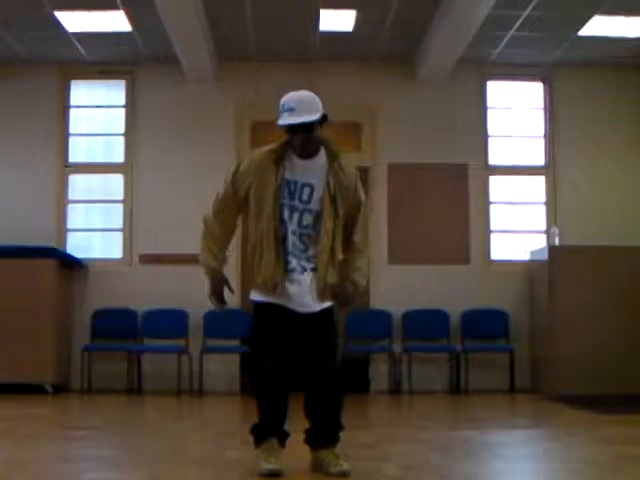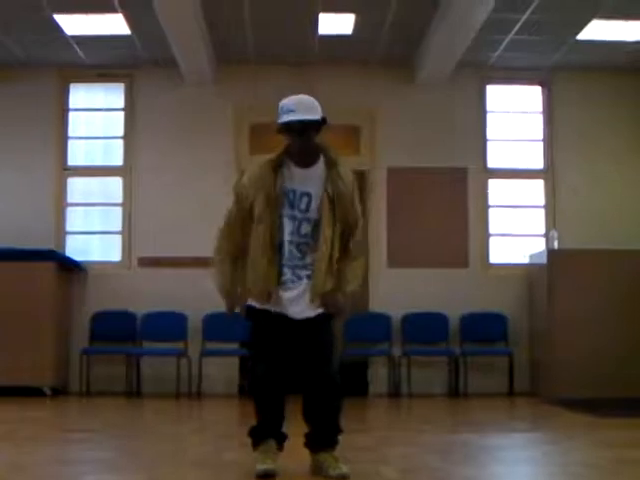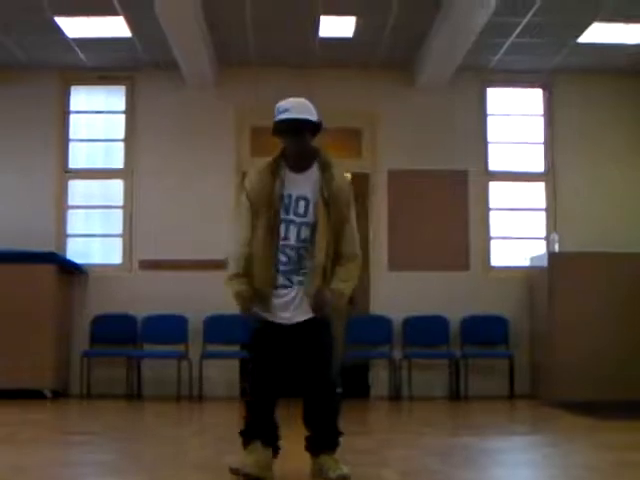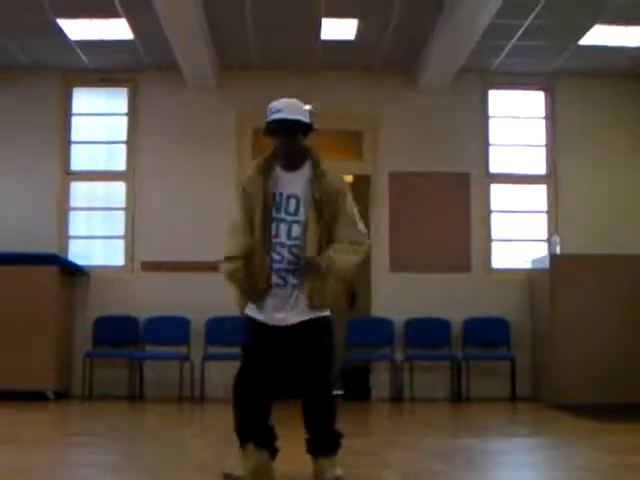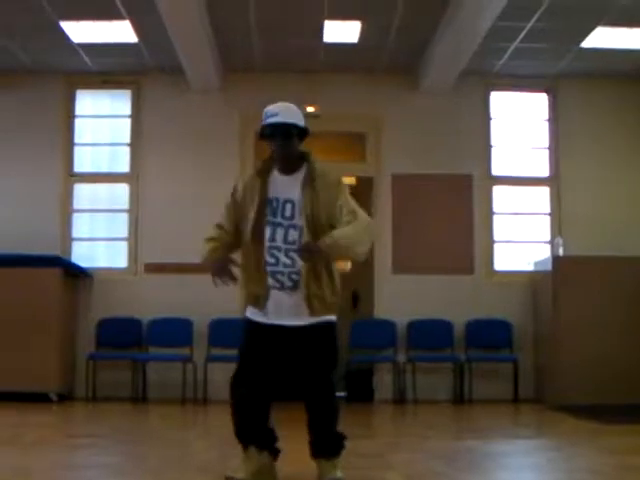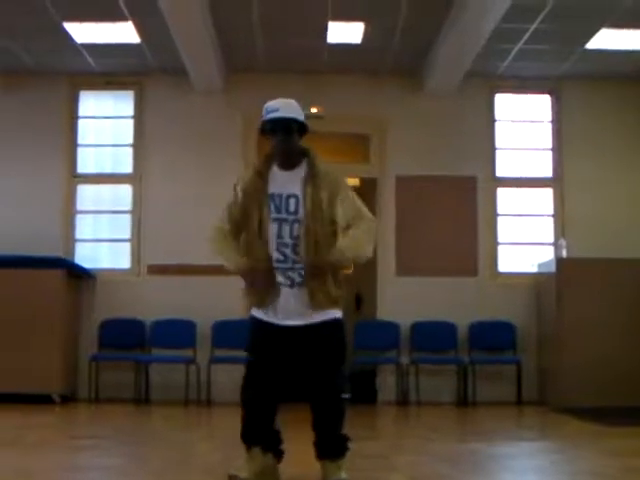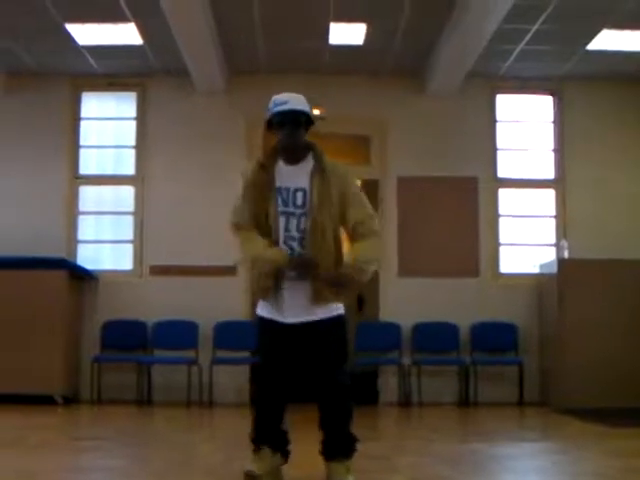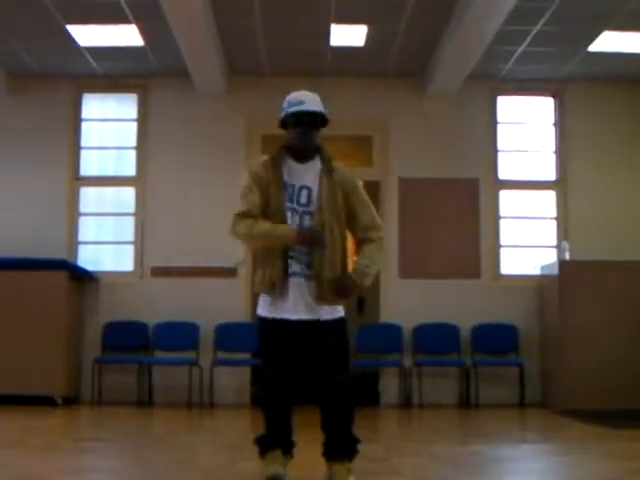
dt=0.1s
person 1, frame 1
left shoulder: (342, 173)
right shoulder: (259, 166)
left elbow: (356, 232)
right elbow: (222, 214)
left wrist: (354, 279)
right wrist: (214, 269)
left hip: (319, 297)
right hip: (271, 294)
left knee: (325, 377)
right knee: (270, 375)
left ankle: (324, 448)
right ankle: (270, 447)
person 1, frame 2
left shoulder: (341, 180)
right shoulder: (260, 176)
left elbow: (353, 243)
right elbow: (232, 232)
left wrist: (345, 289)
right wrist: (229, 284)
left hip: (316, 302)
right hip: (268, 300)
left knee: (323, 381)
right knee: (266, 379)
right ankle: (268, 449)
person 1, frame 3
left shoulder: (336, 184)
right shoulder: (259, 180)
left elbow: (348, 249)
right elbow: (245, 239)
left wrist: (336, 293)
right wrist: (241, 287)
left hip: (313, 308)
right hip: (267, 307)
left knee: (322, 386)
right knee: (260, 384)
person 1, frame 4
left shoulder: (329, 183)
right shoulder: (254, 180)
left elbow: (355, 238)
right elbow: (240, 233)
left wrist: (326, 263)
right wrist: (235, 269)
left hip: (311, 309)
right hip: (263, 309)
left knee: (318, 388)
right knee: (250, 386)
person 1, frame 5
left shoulder: (326, 184)
right shoulder: (251, 186)
left elbow: (360, 228)
right elbow: (225, 229)
left wrist: (327, 245)
right wrist: (216, 257)
left hip: (314, 313)
right hip: (263, 313)
left knee: (319, 393)
right knee: (247, 389)
person 1, frame 6
left shoulder: (327, 181)
right shoulder: (251, 184)
left elbow: (362, 227)
right elbow: (226, 232)
left wrist: (336, 258)
right wrist: (241, 264)
left hip: (320, 311)
right hip: (269, 311)
left knee: (327, 392)
right knee: (257, 390)
person 1, frame 7
left shoulder: (334, 176)
right shoulder: (258, 177)
left elbow: (367, 228)
right elbow: (244, 231)
left wrist: (356, 272)
right wrist: (278, 258)
left hip: (324, 305)
right hip: (275, 306)
left knee: (334, 388)
right knee: (268, 388)
person 1, frame 8
left shoulder: (340, 179)
right shoulder: (264, 171)
left elbow: (371, 233)
right elbow: (242, 222)
left wrist: (359, 277)
right wrist: (290, 236)
left hip: (326, 306)
right hip: (277, 304)
left knee: (336, 389)
right knee: (276, 389)
